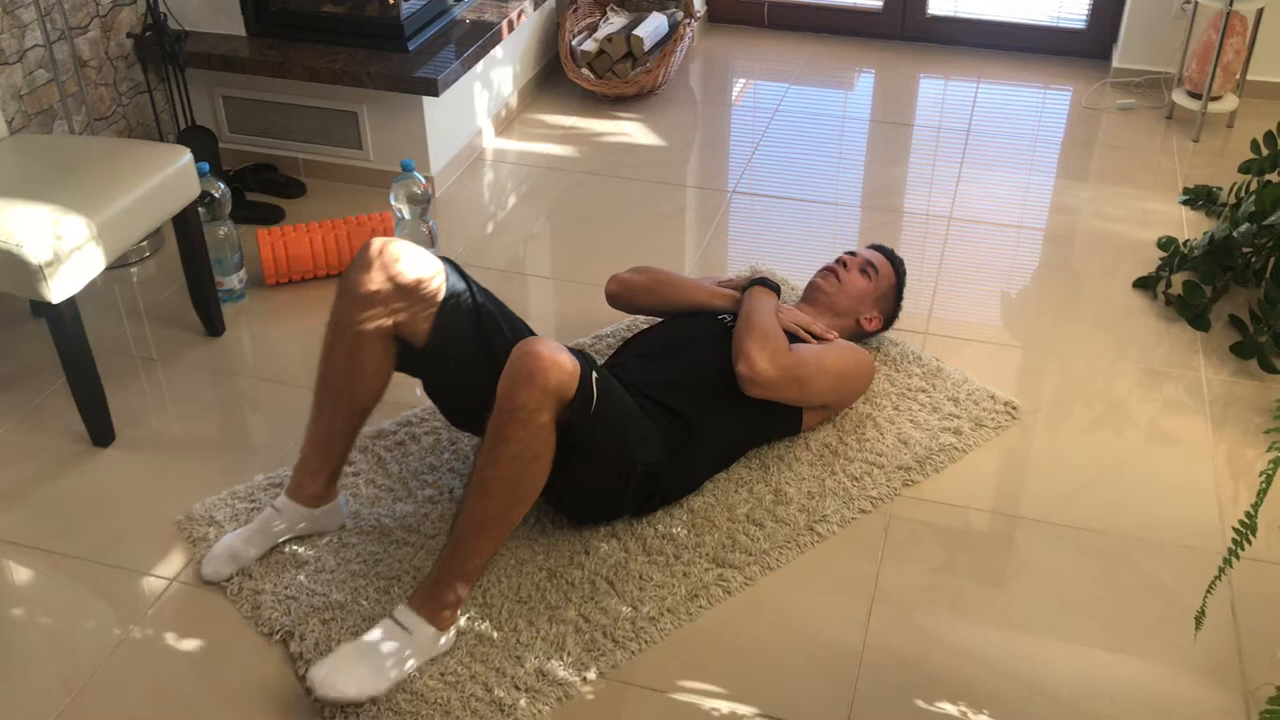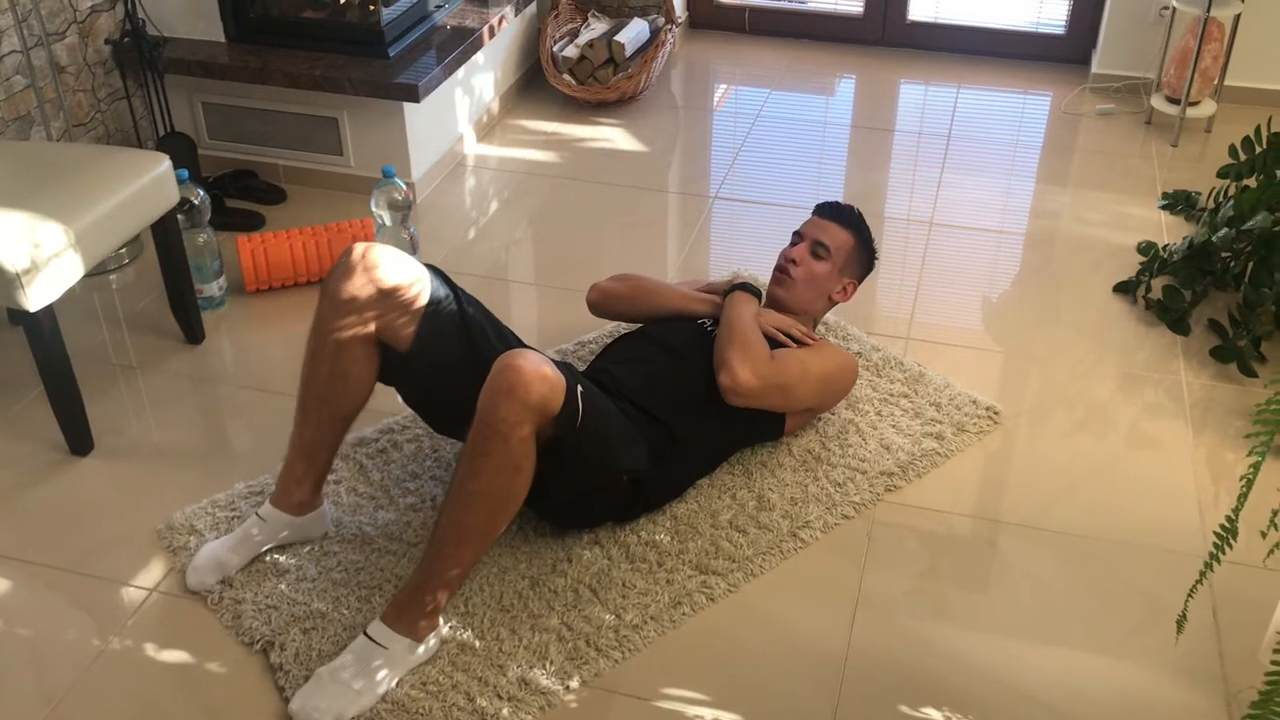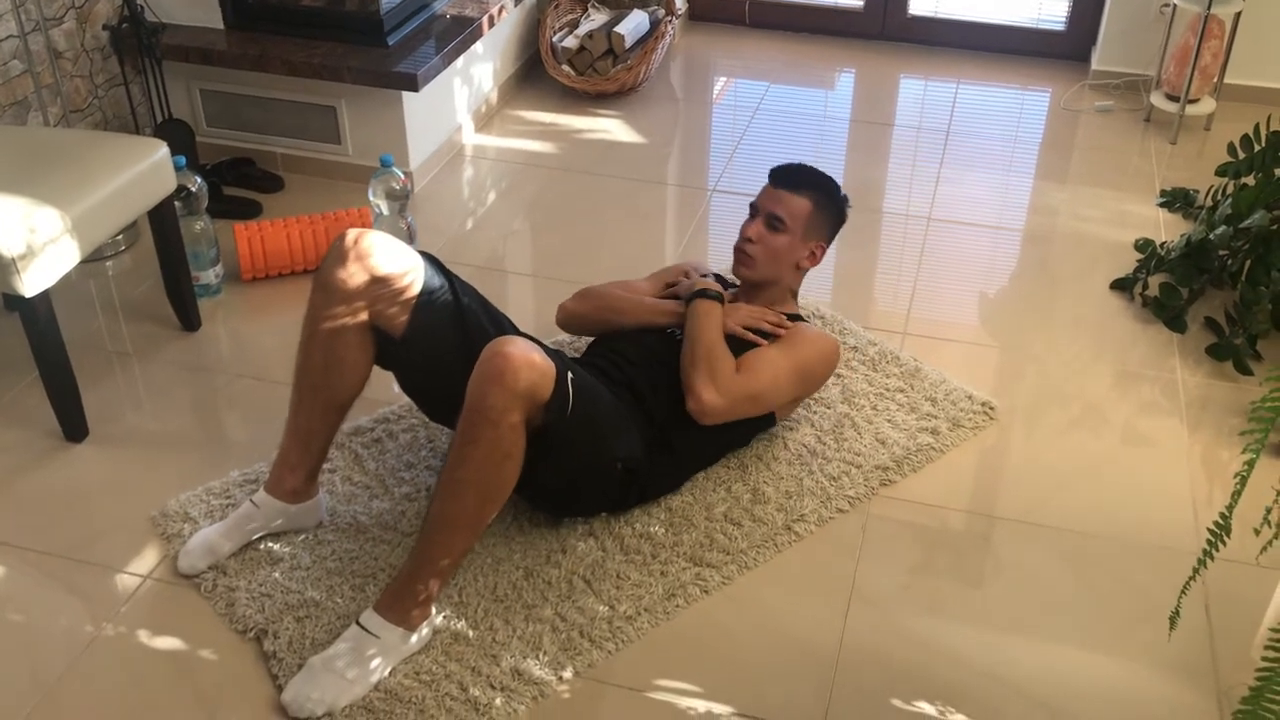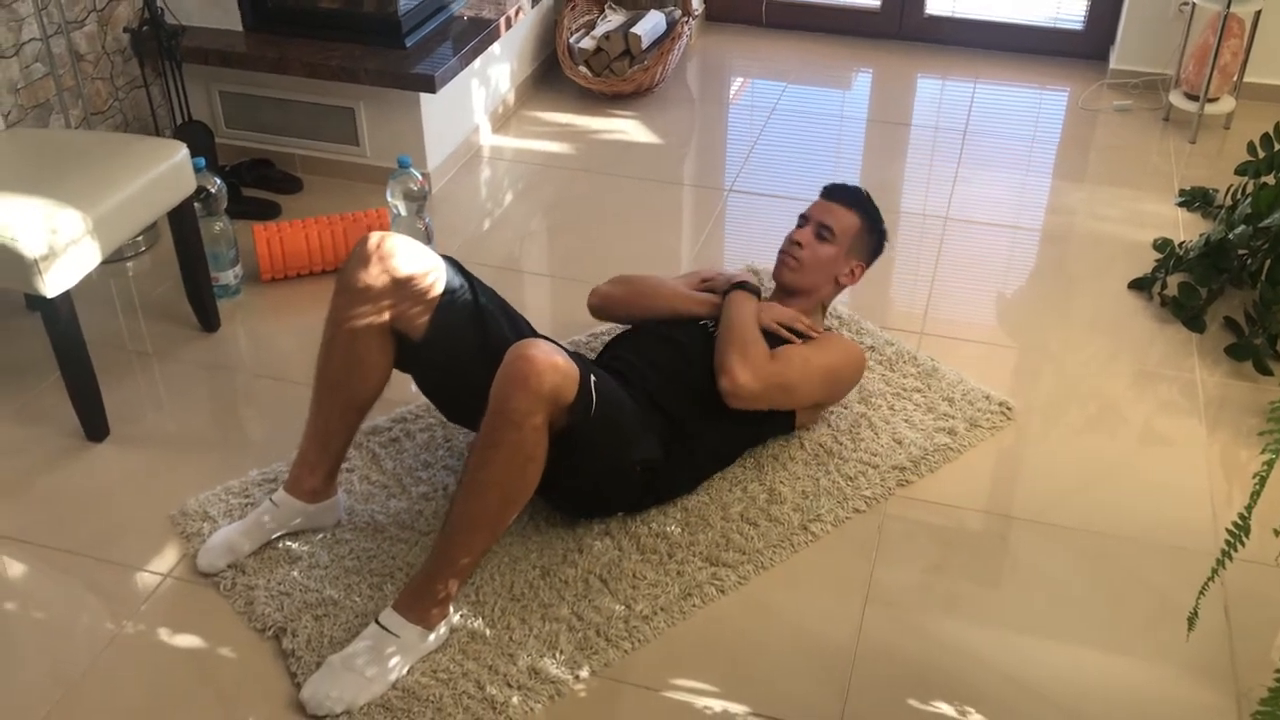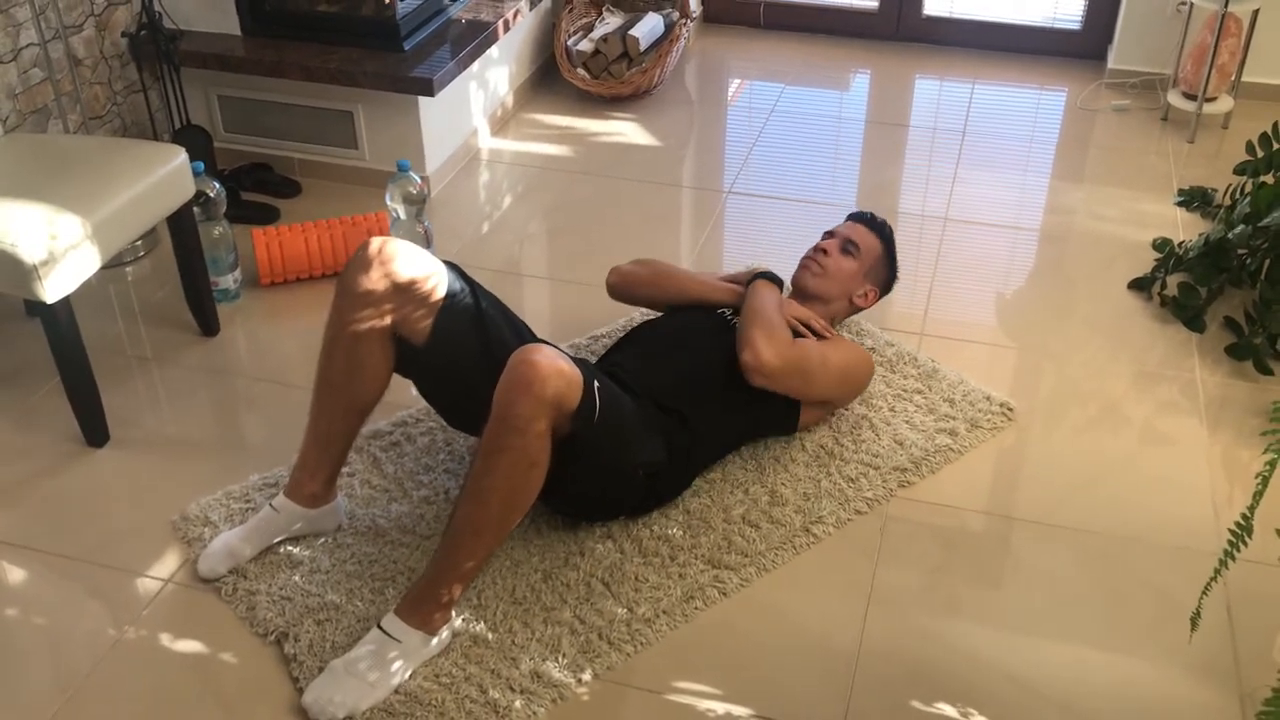
dt=1s
person 1, frame 1
left shoulder: (847, 363)
right shoulder: (752, 299)
left elbow: (757, 370)
right elbow: (624, 286)
left wrist: (758, 294)
right wrist: (742, 295)
left hip: (633, 455)
right hip: (559, 409)
left knee: (539, 363)
right knee: (387, 267)
left ankle: (431, 615)
right ankle: (310, 497)
person 1, frame 2
left shoulder: (828, 365)
right shoulder: (731, 299)
left elbow: (739, 379)
right elbow: (605, 295)
left wrist: (738, 301)
right wrist: (725, 300)
left hip: (619, 461)
right hip: (554, 412)
left knee: (524, 378)
right knee: (368, 273)
left ankle: (411, 624)
right ankle: (295, 505)
person 1, frame 3
left shoulder: (808, 347)
right shoulder: (704, 283)
left elbow: (708, 399)
right elbow: (575, 311)
left wrist: (702, 302)
right wrist: (691, 305)
left hip: (611, 452)
right hip: (543, 402)
left knee: (512, 365)
right knee: (363, 259)
left ankle: (404, 611)
right ankle: (290, 492)
person 1, frame 4
left shoulder: (834, 355)
right shoulder: (726, 289)
left elbow: (741, 383)
right elbow: (606, 298)
left wrist: (739, 296)
right wrist: (727, 298)
left hip: (629, 451)
right hip: (565, 402)
left knee: (536, 367)
right knee: (383, 261)
left ankle: (422, 612)
right ankle: (309, 491)
person 1, frame 5
left shoulder: (843, 361)
right shoulder: (738, 293)
left elbow: (759, 357)
right elbow: (623, 279)
left wrist: (763, 285)
right wrist: (743, 290)
left hip: (633, 452)
right hip: (572, 404)
left knee: (538, 371)
right knee: (385, 266)
left ankle: (424, 617)
right ankle: (309, 496)
